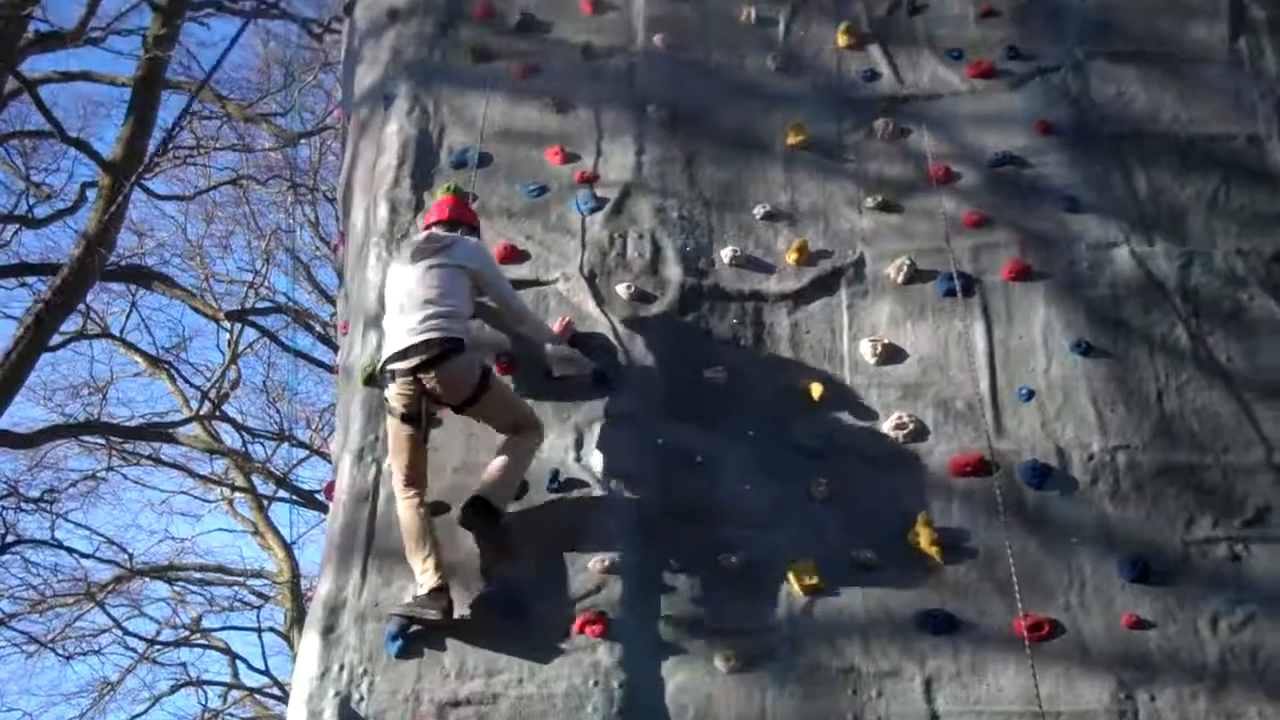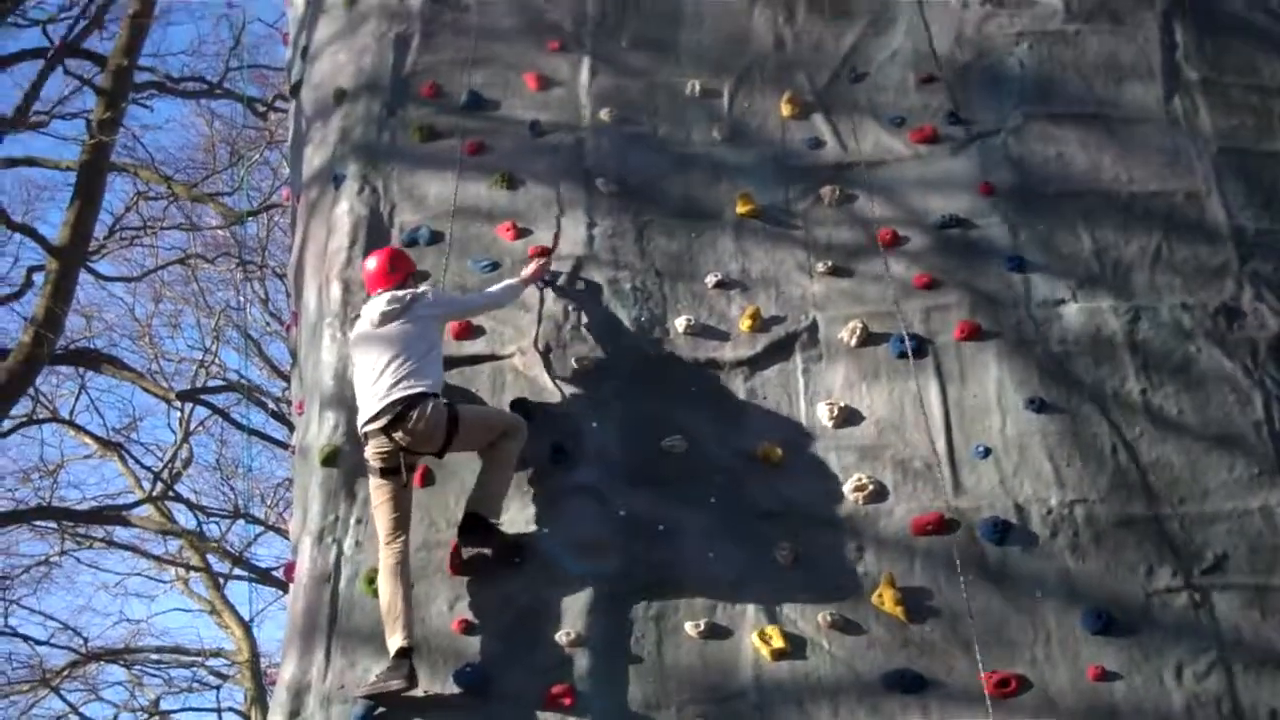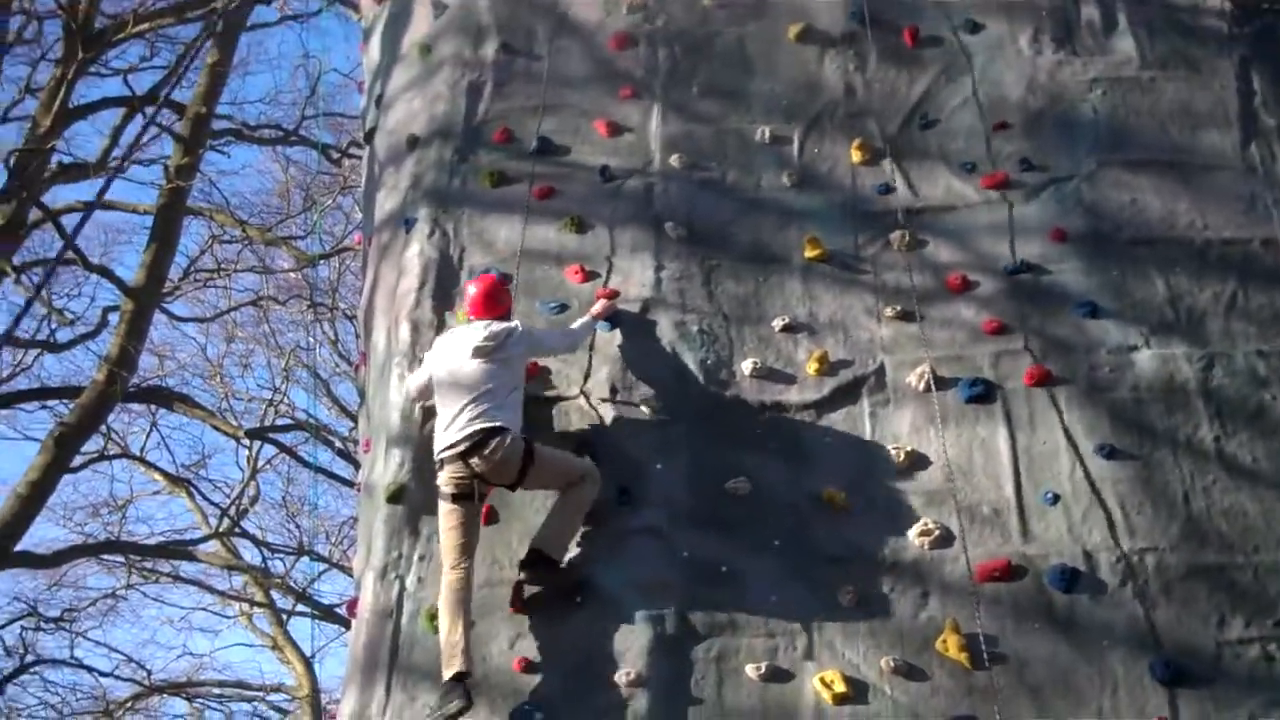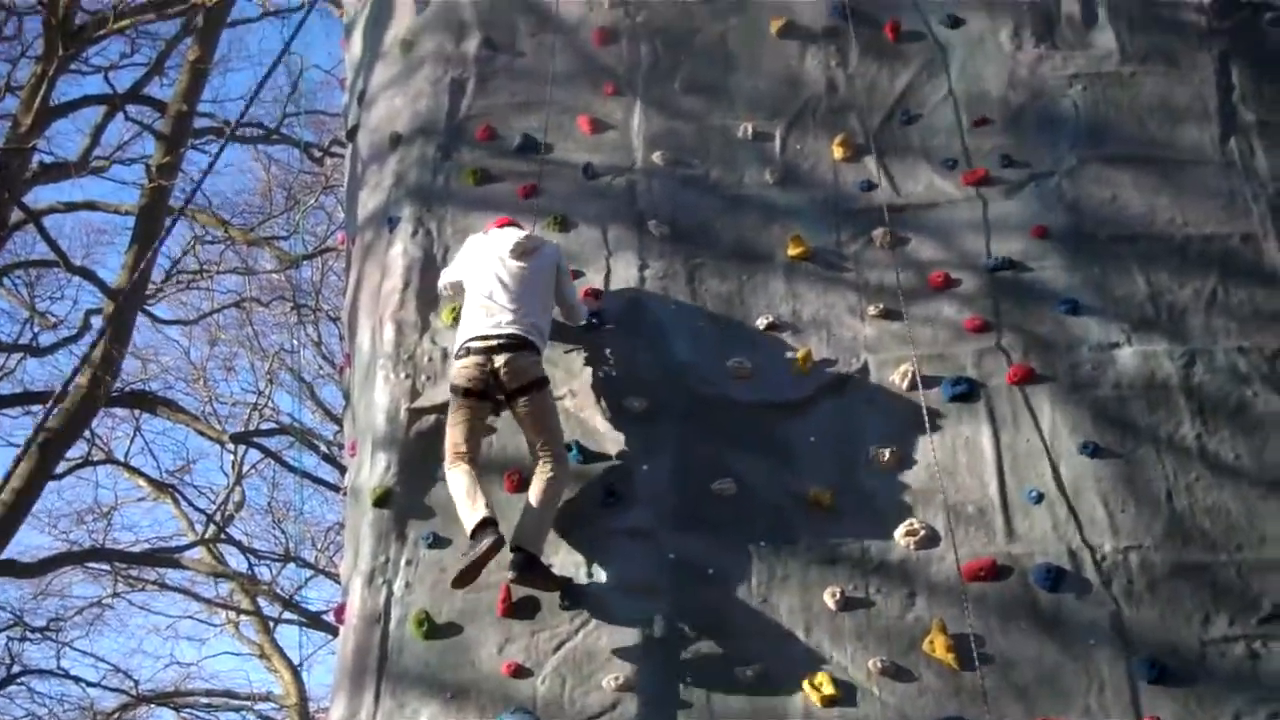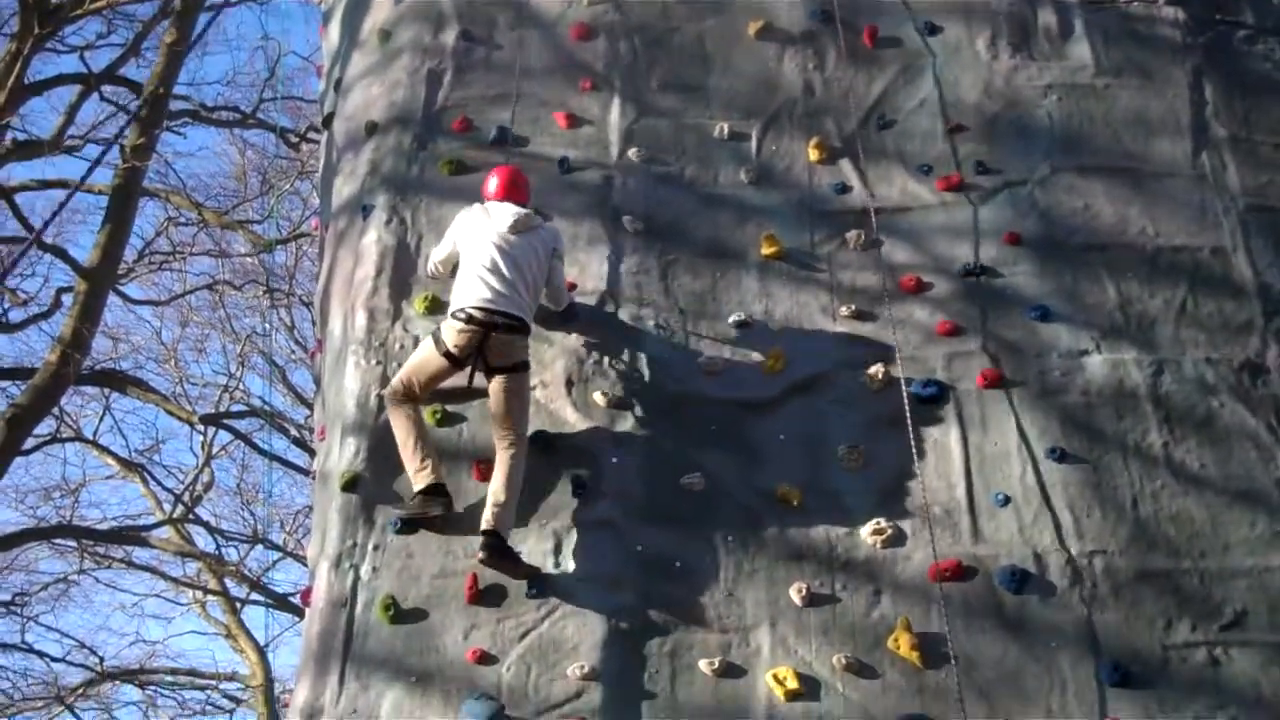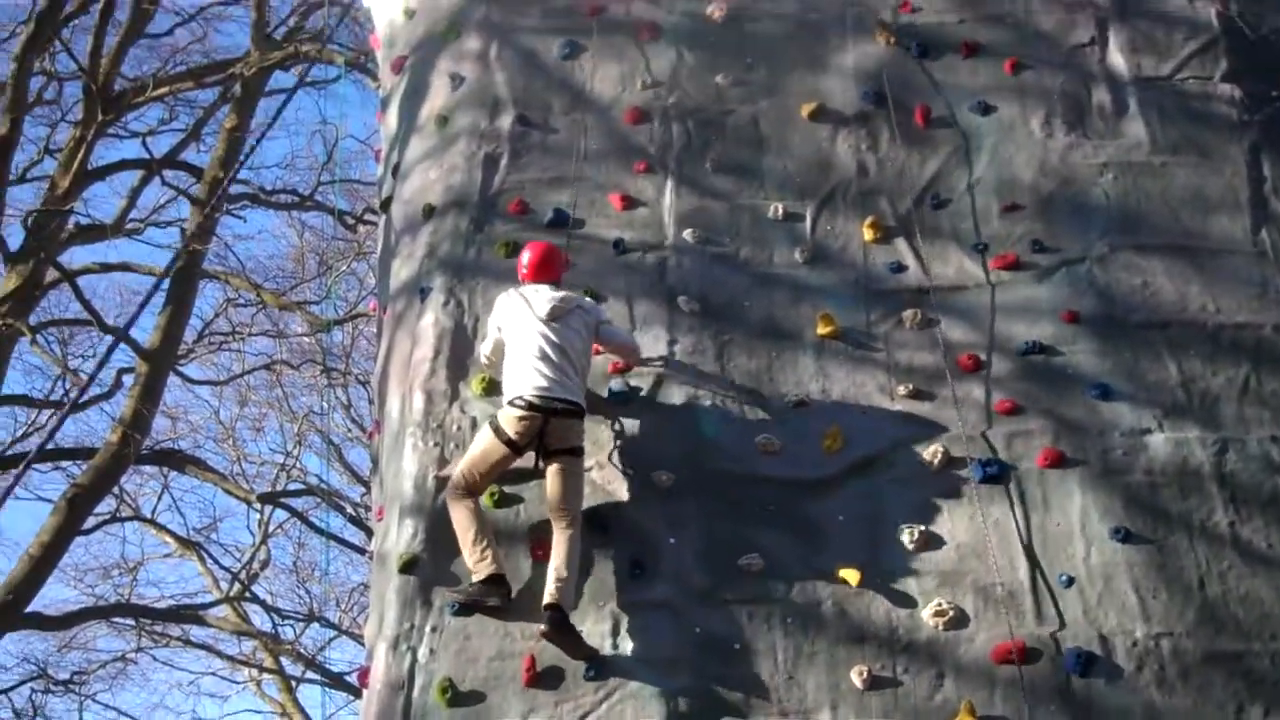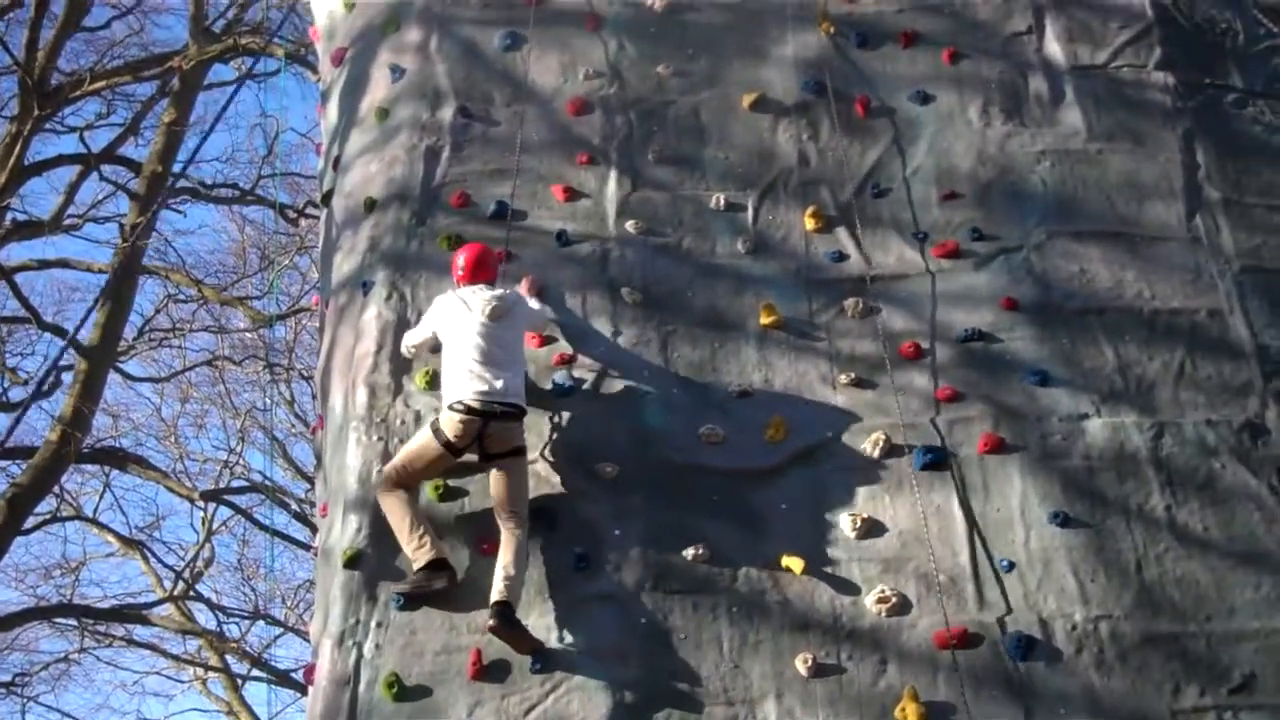
dt=0.7s
person 1, frame 1
left shoulder: (399, 260)
right shoulder: (468, 250)
right elbow: (514, 311)
right wrist: (551, 334)
left hip: (397, 373)
right hip: (447, 361)
left knee: (408, 490)
right knee: (527, 429)
left ankle: (433, 590)
right ankle: (483, 502)
person 1, frame 2
left shoulder: (359, 329)
right shoulder: (427, 301)
right elbow: (490, 299)
right wrist: (526, 279)
left hip: (375, 437)
right hip: (419, 415)
left knee: (392, 547)
right knee: (511, 427)
left ankle: (400, 657)
right ankle: (477, 521)
person 1, frame 3
left shoulder: (443, 345)
right shoulder: (516, 335)
left elbow: (412, 392)
right elbow: (570, 340)
right wrist: (594, 316)
left hip: (452, 462)
right hip: (498, 446)
left knee: (456, 570)
right knee: (585, 475)
left ankle: (456, 683)
right ankle: (541, 558)
person 1, frame 4
left shoulder: (475, 244)
right shoulder: (550, 251)
left elbow: (445, 285)
right elbow: (575, 315)
right wrist: (583, 305)
left hip: (471, 355)
right hip: (520, 356)
left knee: (458, 459)
right knee: (552, 461)
left ankle: (483, 529)
right ankle: (525, 554)
person 1, frame 5
left shoulder: (471, 216)
right shoulder: (549, 235)
left elbow: (435, 267)
right elbow: (559, 301)
right wrist: (565, 298)
left hip: (465, 323)
right hip: (511, 335)
left knee: (398, 395)
right knee: (511, 443)
left ankle: (431, 489)
right ankle: (494, 536)
person 1, frame 6
left shoulder: (508, 301)
right shoulder: (586, 309)
left elbow: (488, 359)
right elbow: (630, 351)
right wrist: (609, 339)
left hip: (522, 410)
right hip: (568, 418)
left knee: (460, 489)
right knee: (566, 522)
left ankle: (489, 578)
right ankle: (556, 610)
person 1, frame 7
left shoulder: (446, 304)
right shoulder: (514, 303)
left elbow: (409, 346)
right elbow: (542, 321)
left hip: (460, 414)
right hip: (507, 420)
left knee: (391, 482)
right knee: (513, 522)
left ankle: (431, 564)
right ankle: (503, 607)
